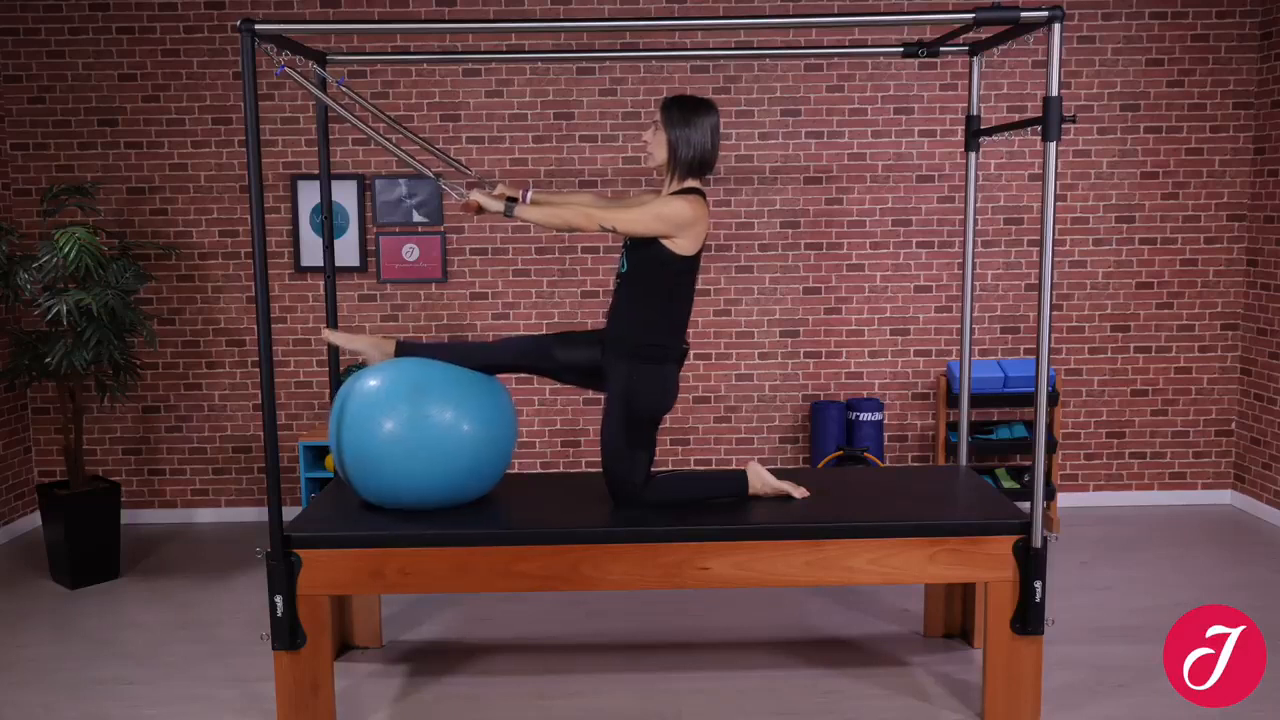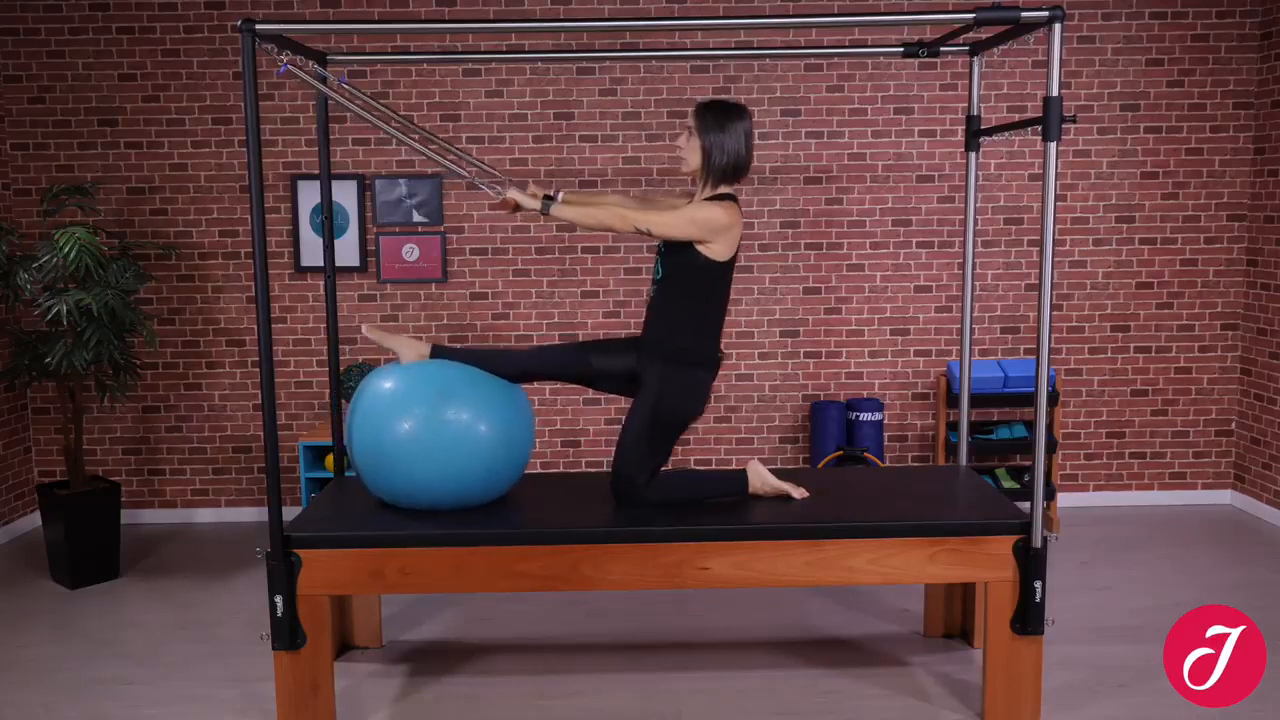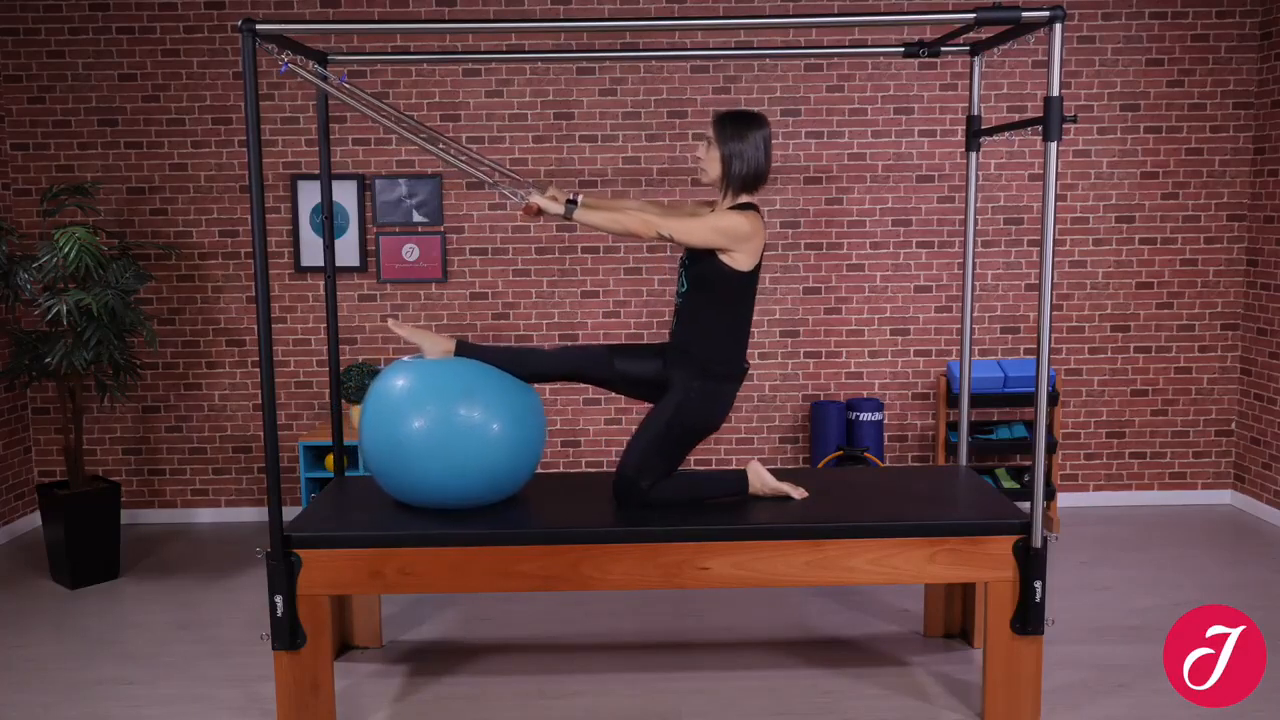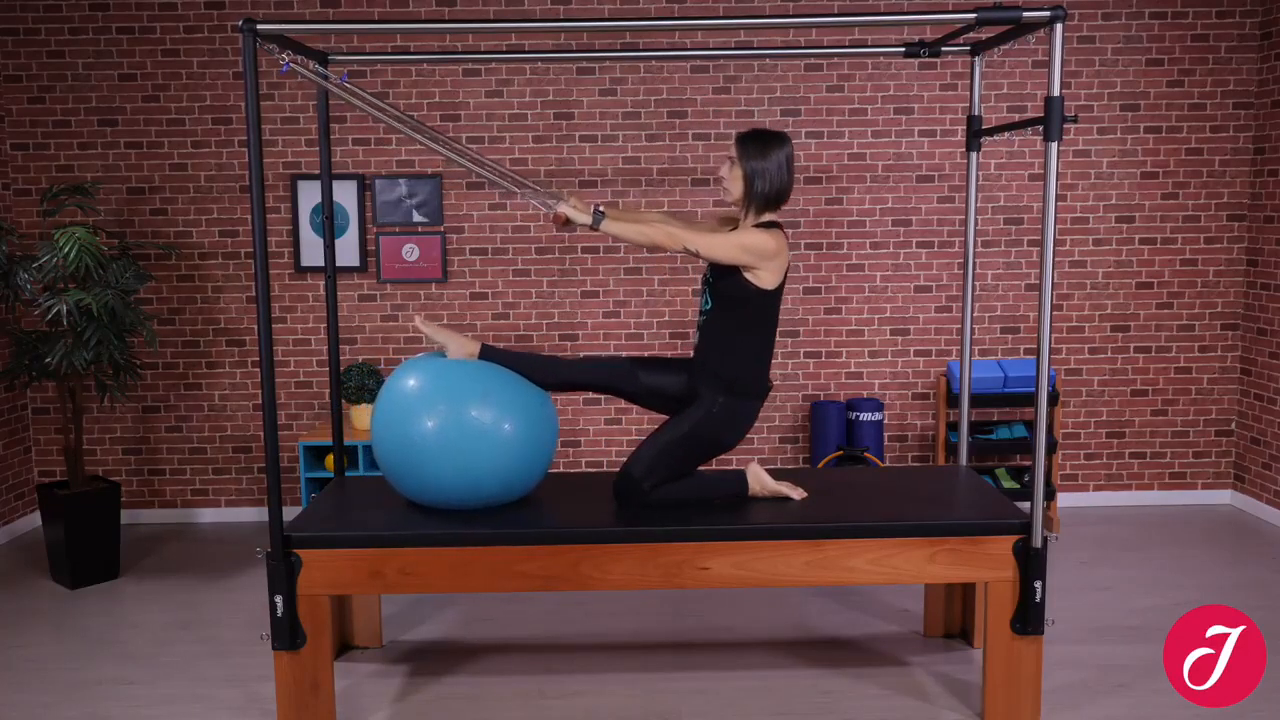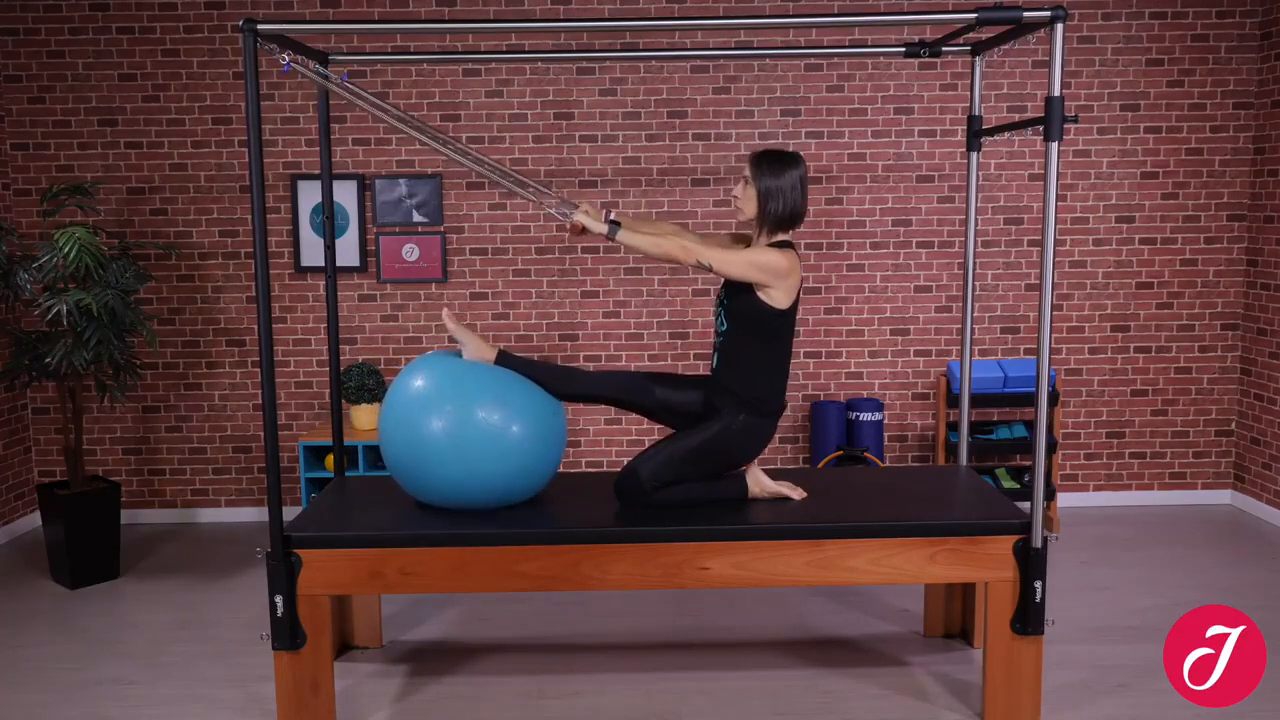
dt=1s
person 1, frame 1
left shoulder: (686, 209)
right shoulder: (665, 199)
left elbow: (588, 221)
right elbow: (598, 202)
left wrist: (506, 209)
right wrist: (525, 195)
left hip: (647, 366)
right hip: (620, 348)
left knee: (628, 488)
right knee: (514, 353)
left ankle: (748, 481)
right ankle: (392, 352)
person 1, frame 2
left shoulder: (720, 215)
right shoulder: (698, 204)
left elbow: (622, 221)
right elbow: (627, 202)
left wrist: (542, 207)
right wrist: (554, 197)
left hip: (682, 371)
right hip: (655, 354)
left knee: (630, 487)
right knee: (551, 361)
left ankle: (748, 481)
right ankle: (428, 355)
person 1, frame 3
left shoulder: (742, 224)
right shoulder: (718, 212)
left elbow: (645, 227)
right elbow: (646, 208)
left wrist: (565, 211)
right wrist: (574, 200)
left hip: (707, 382)
right hip: (680, 362)
left knee: (632, 488)
right knee: (572, 362)
left ankle: (748, 481)
right ankle: (452, 349)
person 1, frame 4
left shoulder: (766, 243)
right shoulder: (739, 229)
left elbow: (670, 240)
right elbow: (668, 223)
left wrist: (592, 220)
right wrist: (595, 212)
left hip: (730, 399)
right hip: (703, 378)
left knee: (632, 489)
left ankle: (748, 483)
right ankle: (475, 352)
person 1, frame 5
left shoulder: (779, 262)
right shoulder: (751, 246)
left elbow: (682, 253)
right elbow: (680, 235)
left wrist: (607, 230)
right wrist: (609, 218)
left hip: (746, 418)
right hip: (718, 396)
left knee: (632, 487)
left ankle: (747, 485)
right ankle: (491, 358)
